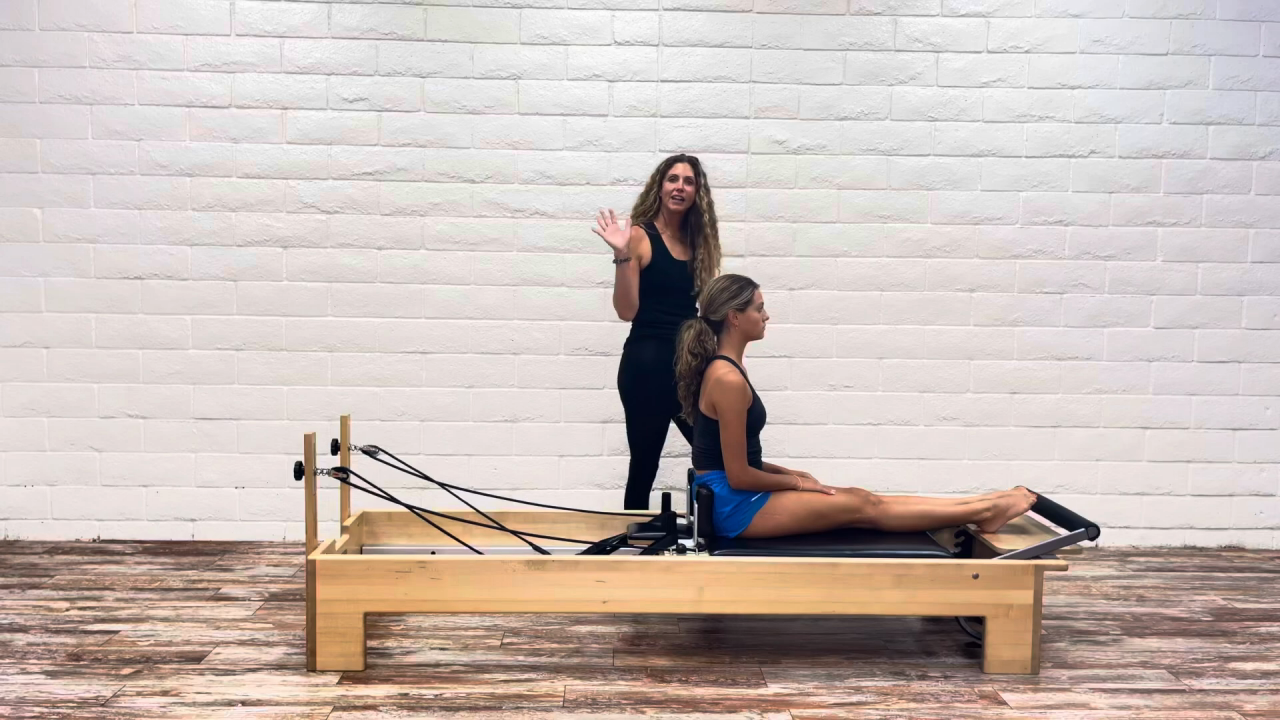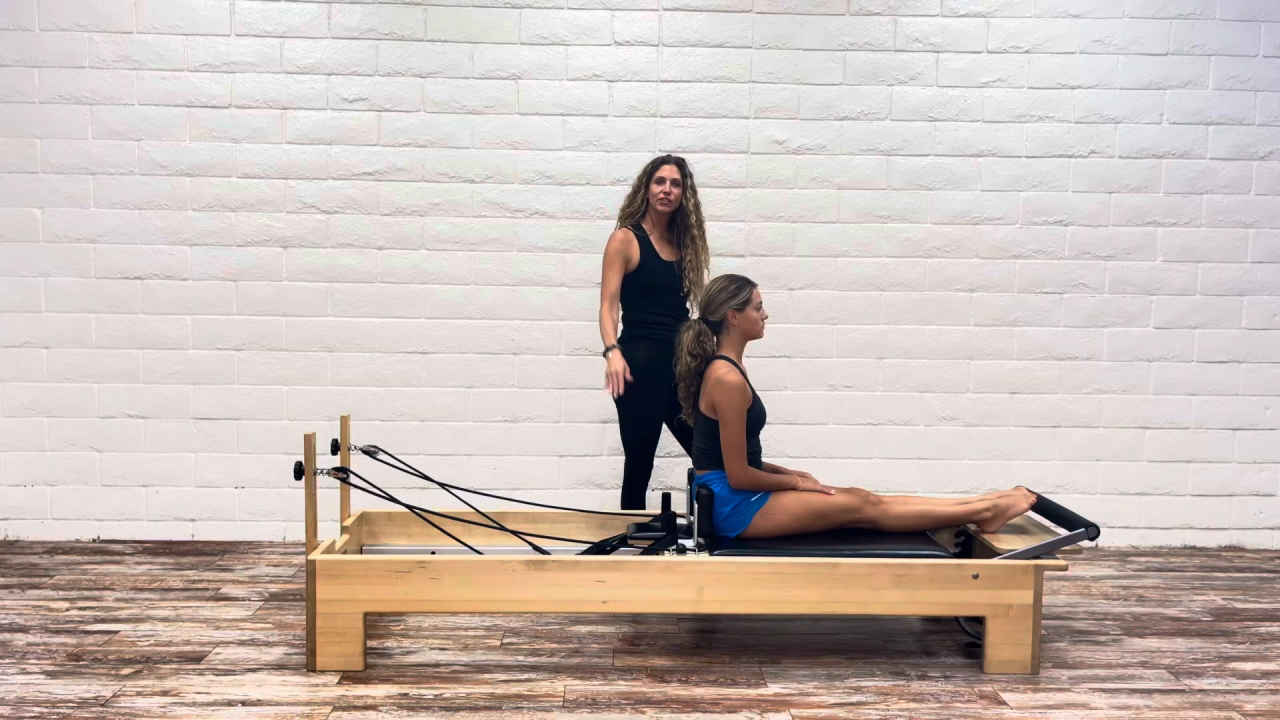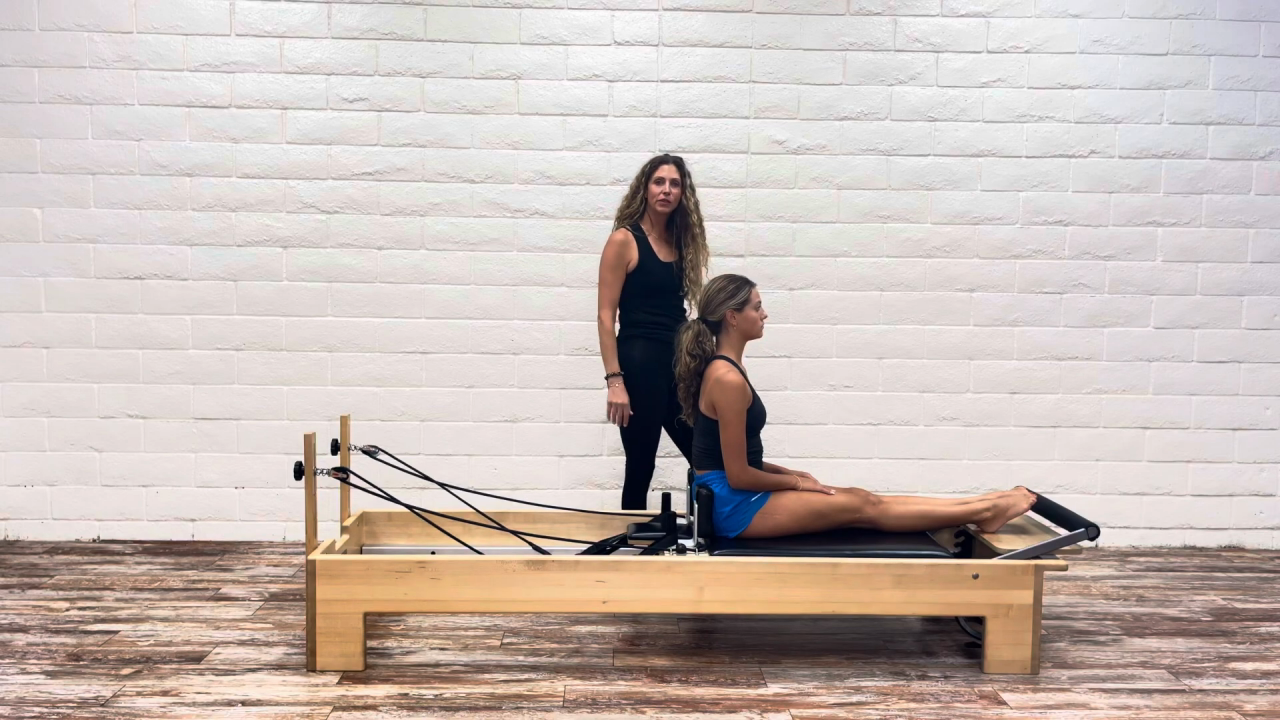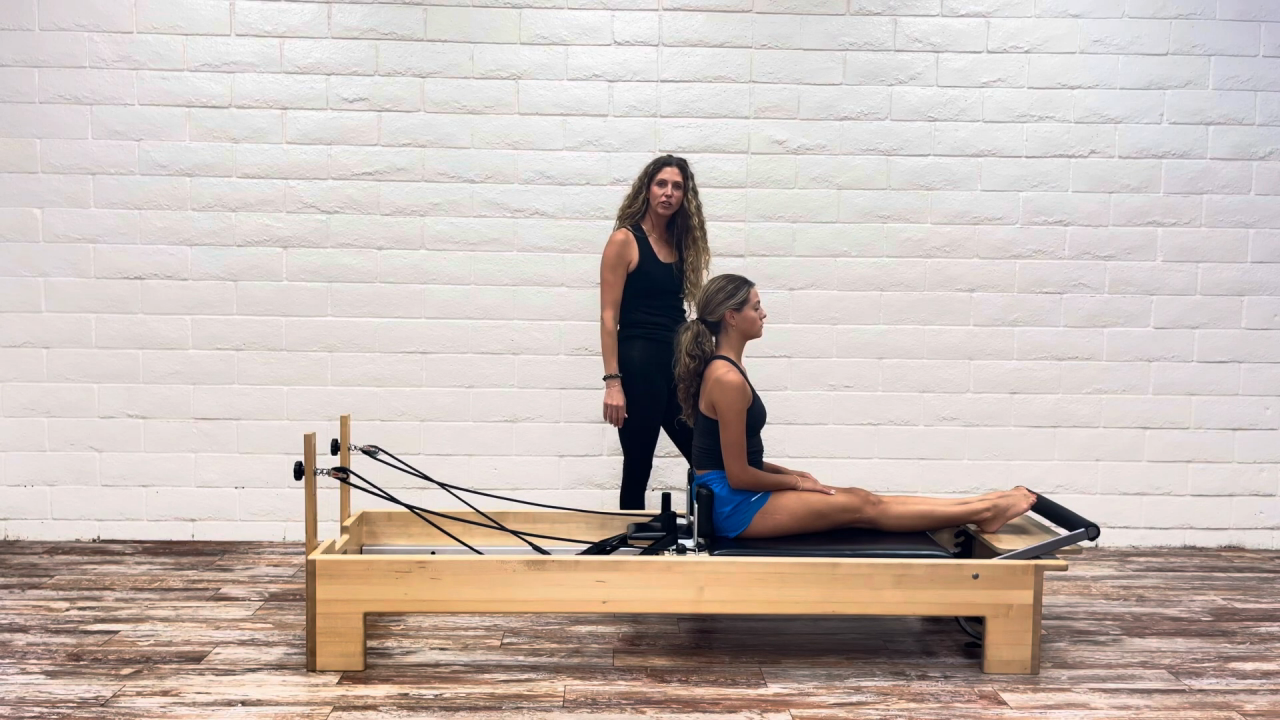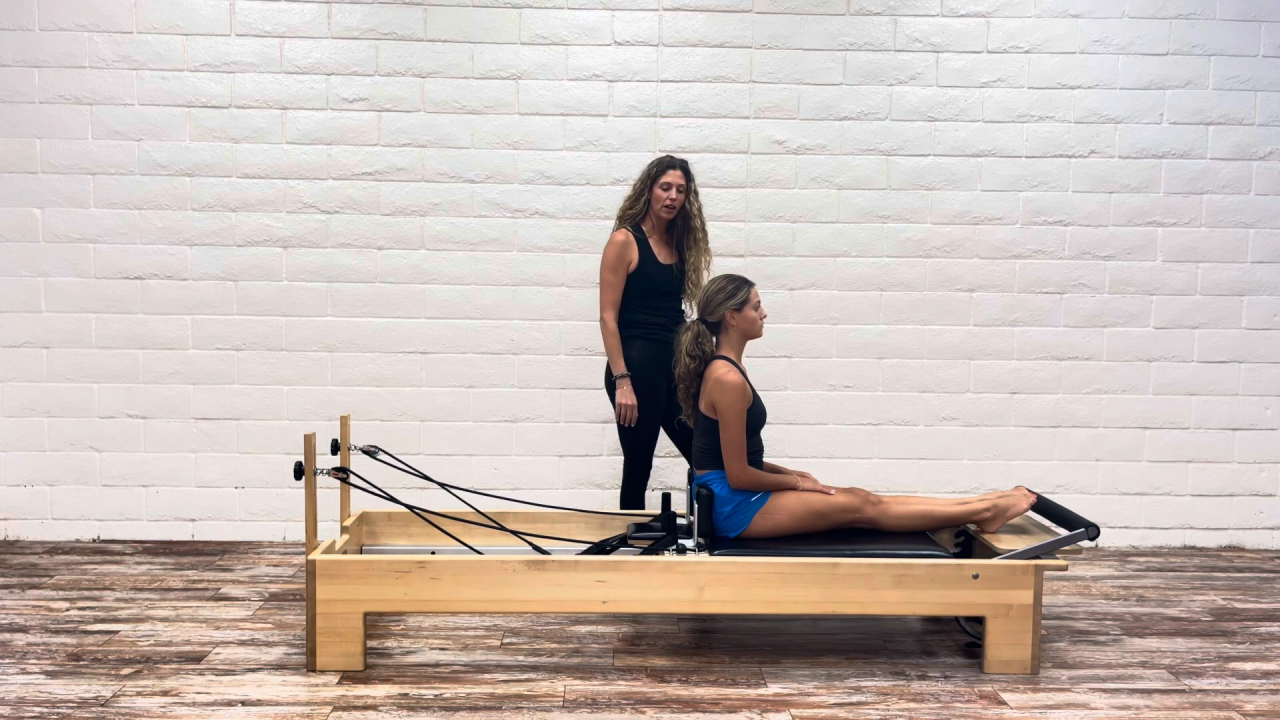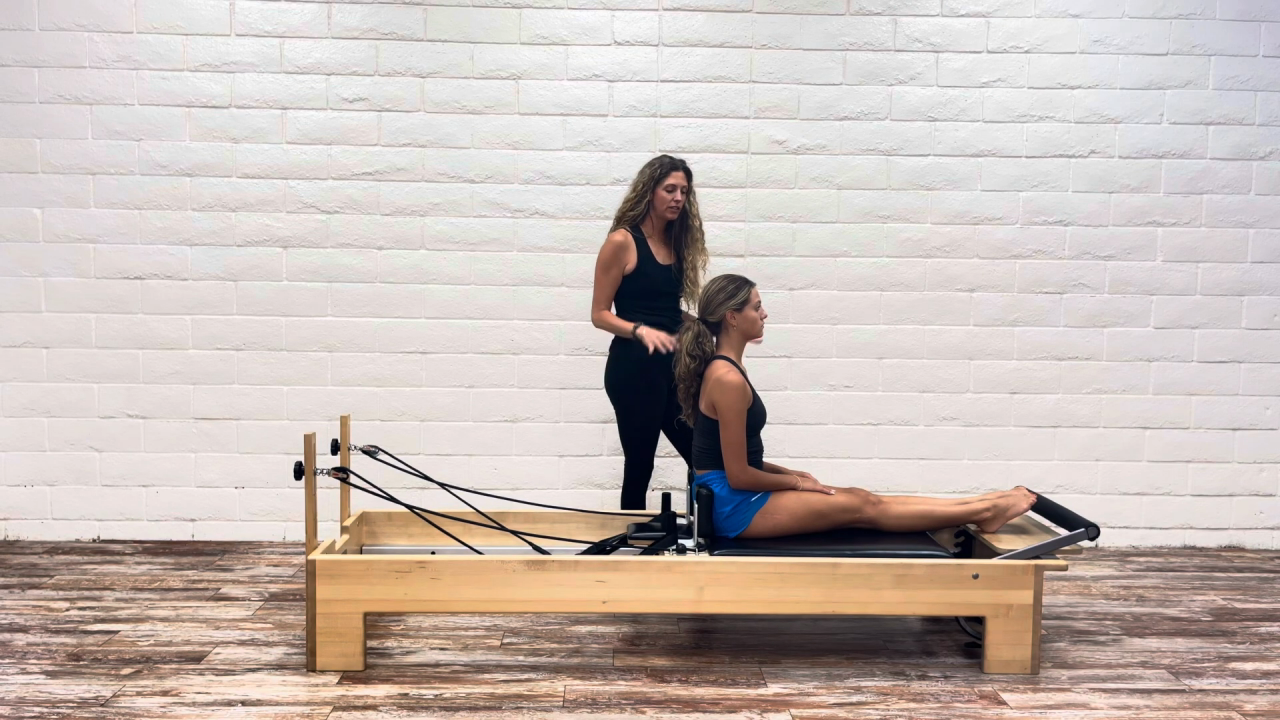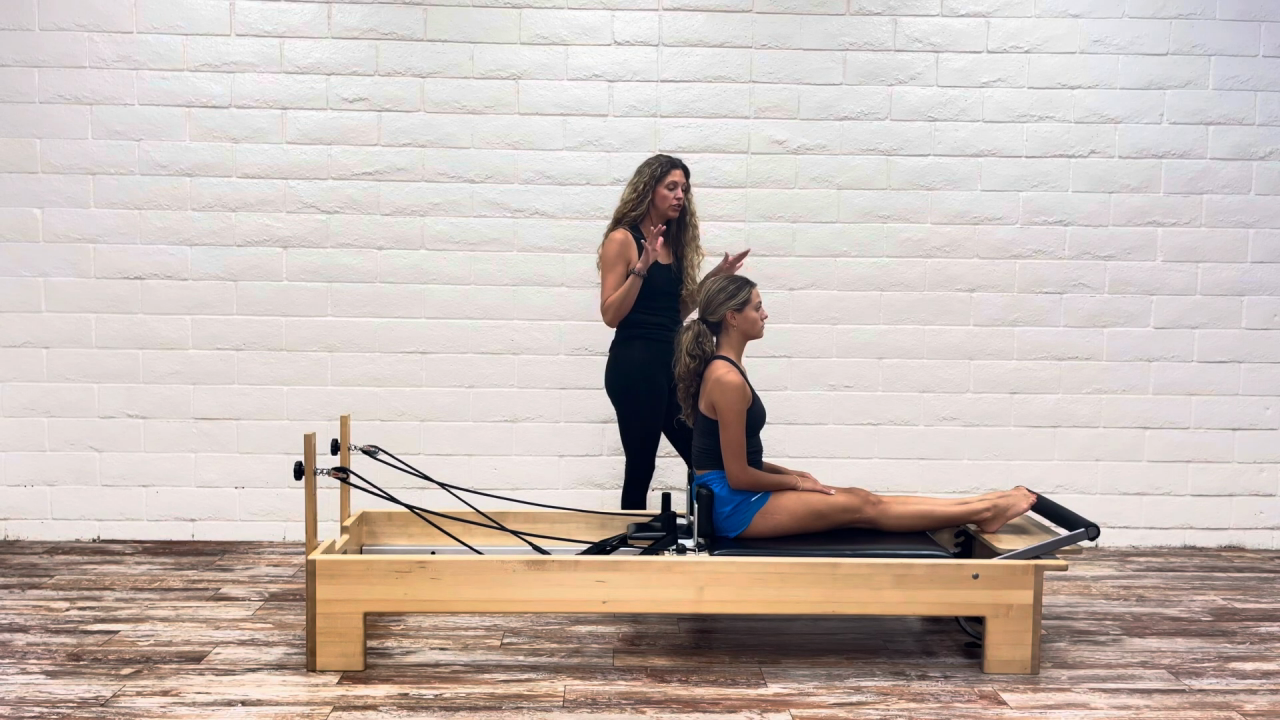
dt=0.3s
person 1, frame 1
left shoulder: (724, 369)
right shoulder: (728, 380)
right elbow: (739, 476)
left wrist: (787, 474)
right wrist: (796, 483)
left hip: (732, 494)
right hip: (733, 505)
left knee: (858, 497)
right knee: (862, 507)
left ankle: (979, 507)
right ankle: (982, 513)
person 1, frame 2
left shoulder: (724, 369)
right shoulder: (728, 379)
right elbow: (739, 475)
left wrist: (788, 474)
right wrist: (795, 482)
left hip: (730, 493)
right hip: (732, 504)
left knee: (857, 496)
right knee: (862, 507)
left ankle: (980, 505)
right ankle: (982, 513)
person 1, frame 3
left shoulder: (724, 368)
right shoulder: (728, 379)
right elbow: (738, 475)
left wrist: (788, 474)
right wrist: (796, 483)
left hip: (731, 494)
right hip: (733, 504)
left knee: (858, 498)
right knee: (862, 507)
left ankle: (979, 505)
right ankle: (982, 512)
person 1, frame 4
left shoulder: (723, 368)
right shoulder: (728, 380)
right elbow: (739, 475)
left wrist: (788, 473)
right wrist: (795, 482)
left hip: (731, 494)
right hip: (733, 504)
left knee: (858, 497)
right knee: (862, 507)
left ankle: (980, 504)
right ankle: (982, 513)
person 1, frame 5
left shoulder: (724, 368)
right shoulder: (728, 379)
right elbow: (739, 475)
left wrist: (788, 474)
right wrist: (795, 482)
left hip: (732, 493)
right hip: (733, 504)
left knee: (858, 497)
right knee: (861, 507)
left ankle: (980, 506)
right ankle: (982, 513)
person 1, frame 6
left shoulder: (723, 368)
right shoulder: (728, 379)
right elbow: (739, 474)
left wrist: (787, 473)
right wrist: (795, 482)
left hip: (732, 494)
right hip: (733, 504)
left knee: (859, 497)
right knee: (862, 507)
left ankle: (979, 504)
right ankle: (982, 513)
person 1, frame 7
left shoulder: (723, 368)
right shoulder: (727, 380)
right elbow: (738, 475)
left wrist: (788, 473)
right wrist: (795, 482)
left hip: (731, 494)
right hip: (733, 504)
left knee: (858, 497)
right knee: (861, 506)
left ankle: (978, 506)
right ankle: (982, 513)
person 2, frame 1
left shoulder: (697, 240)
right shoulder: (639, 237)
right elbow: (627, 311)
right wrist: (623, 256)
right hip: (647, 362)
right knee: (644, 466)
person 2, frame 2
left shoulder: (683, 241)
right shoulder: (625, 239)
right elbow: (609, 305)
right wrist: (613, 352)
right hip: (640, 362)
right knee: (639, 466)
person 2, frame 3
left shoulder: (680, 240)
right shoulder: (623, 240)
right elbow: (606, 315)
right wrist: (614, 380)
left hip: (677, 361)
right hip: (639, 362)
right knee: (640, 466)
person 2, frame 4
left shoulder: (680, 241)
right shoulder: (624, 240)
right elbow: (609, 317)
right wrist: (613, 381)
left hip: (677, 362)
right hip: (637, 363)
right knee: (638, 467)
person 2, frame 5
left shoulder: (679, 242)
right shoulder: (624, 241)
right elbow: (608, 317)
right wrist: (621, 381)
left hip: (676, 363)
right hip: (638, 364)
right knee: (638, 467)
person 2, frame 6
left shoulder: (677, 242)
right shoulder: (622, 242)
right elbow: (599, 314)
right wrist: (640, 330)
left hip: (673, 363)
right hip: (634, 364)
right knee: (639, 466)
person 2, frame 7
left shoulder: (675, 240)
right shoulder: (622, 240)
right elbow: (611, 315)
left wrist: (716, 277)
right wrist: (643, 266)
left hip: (672, 362)
right hip: (634, 364)
right knee: (641, 466)
